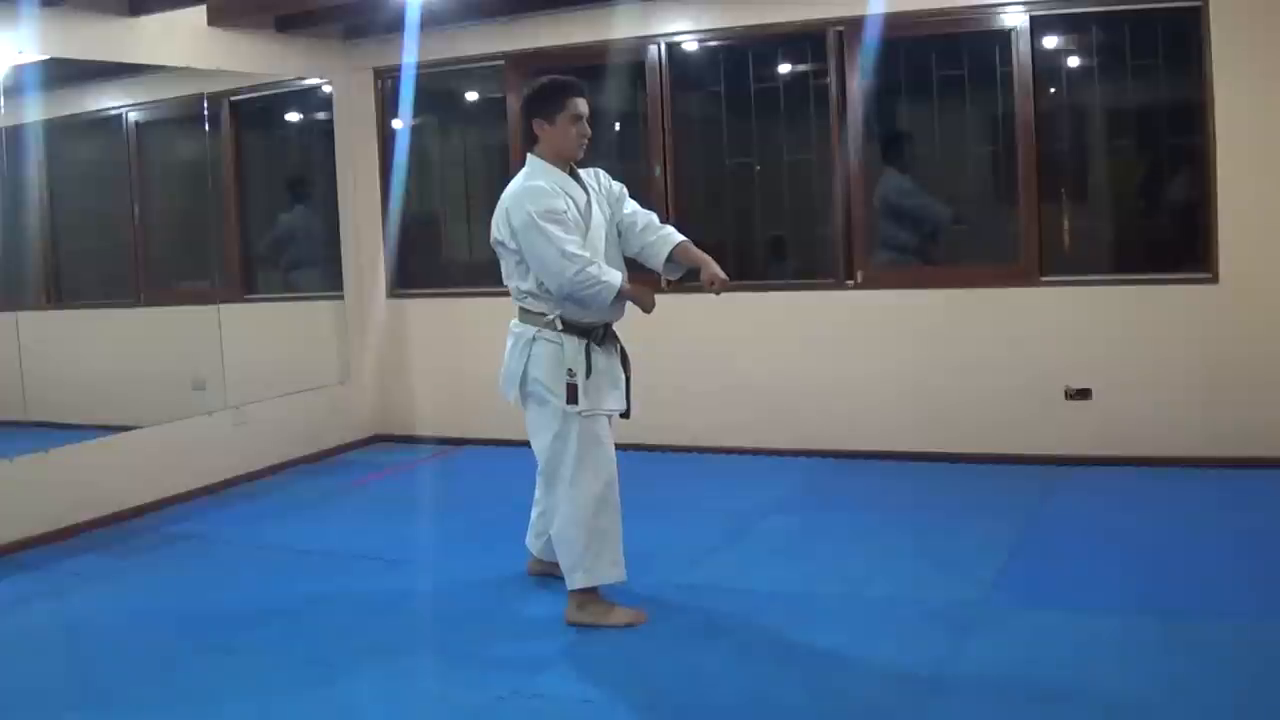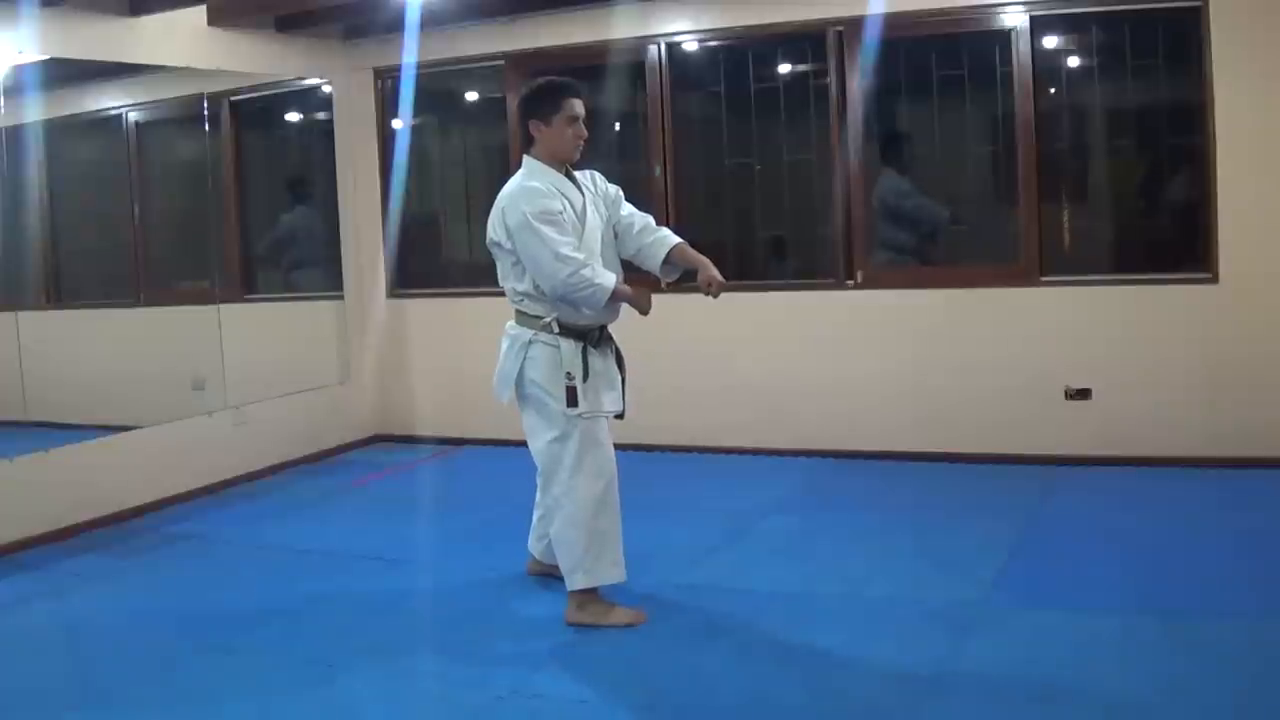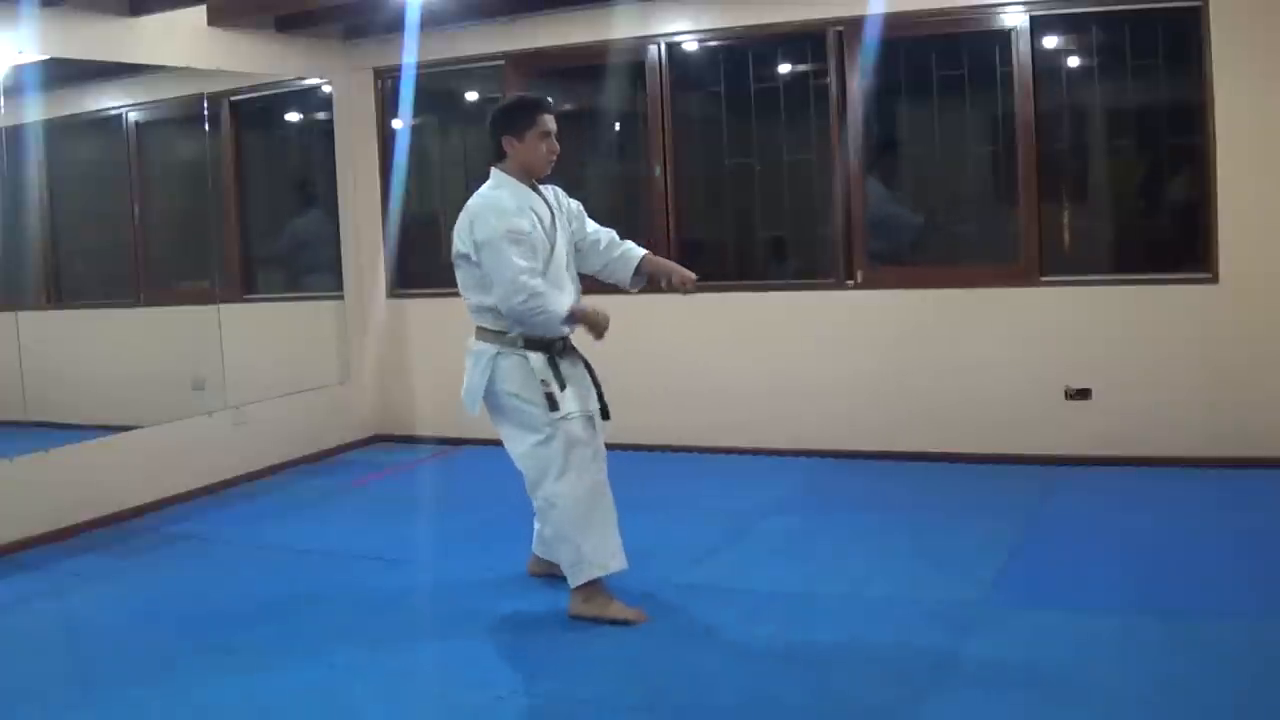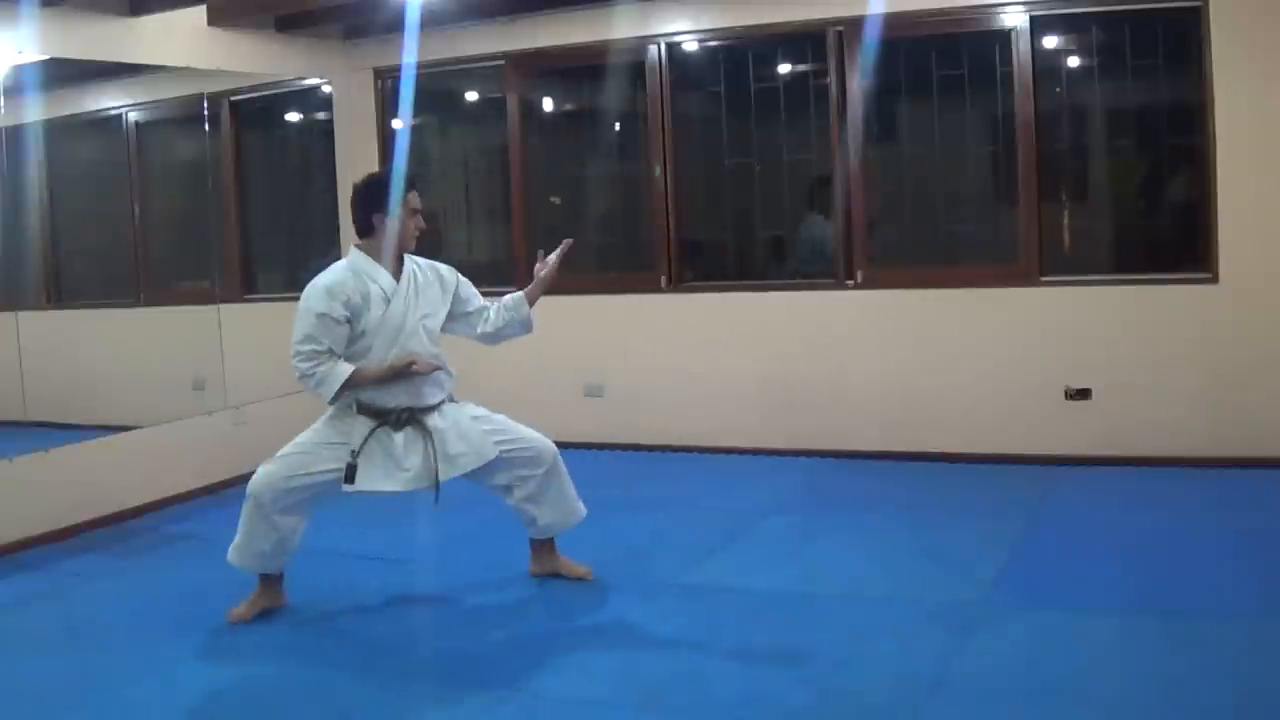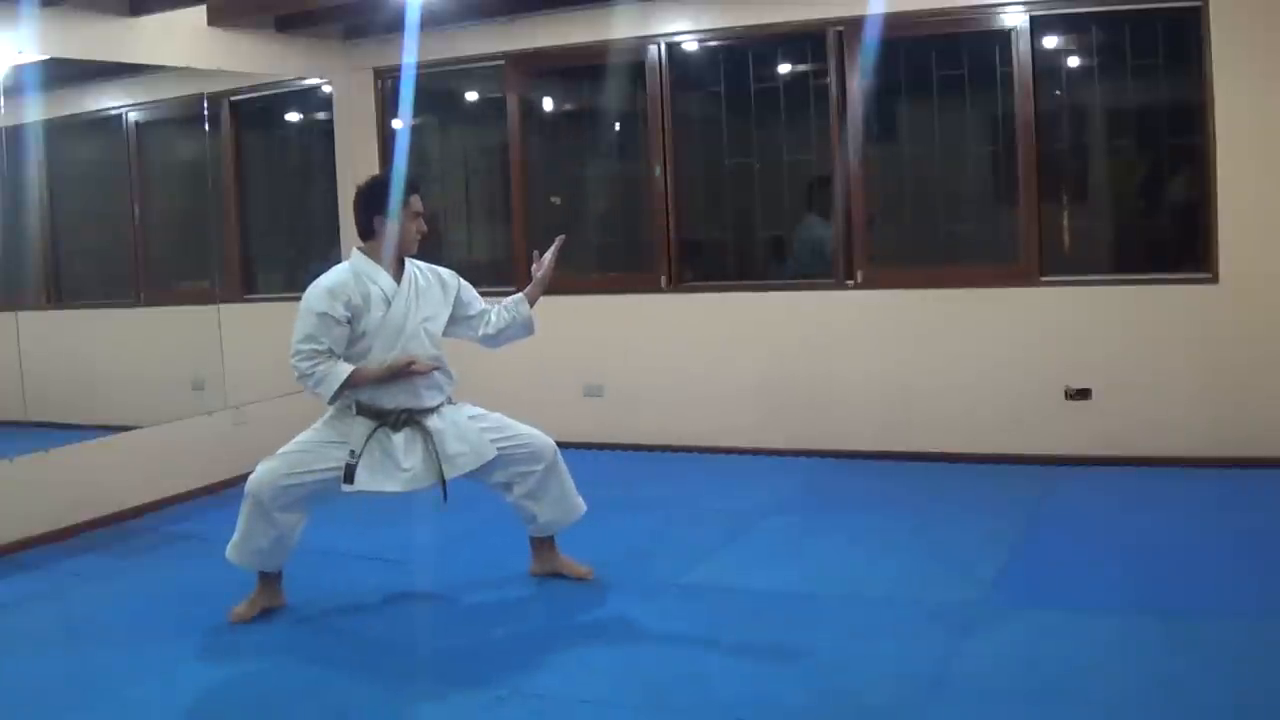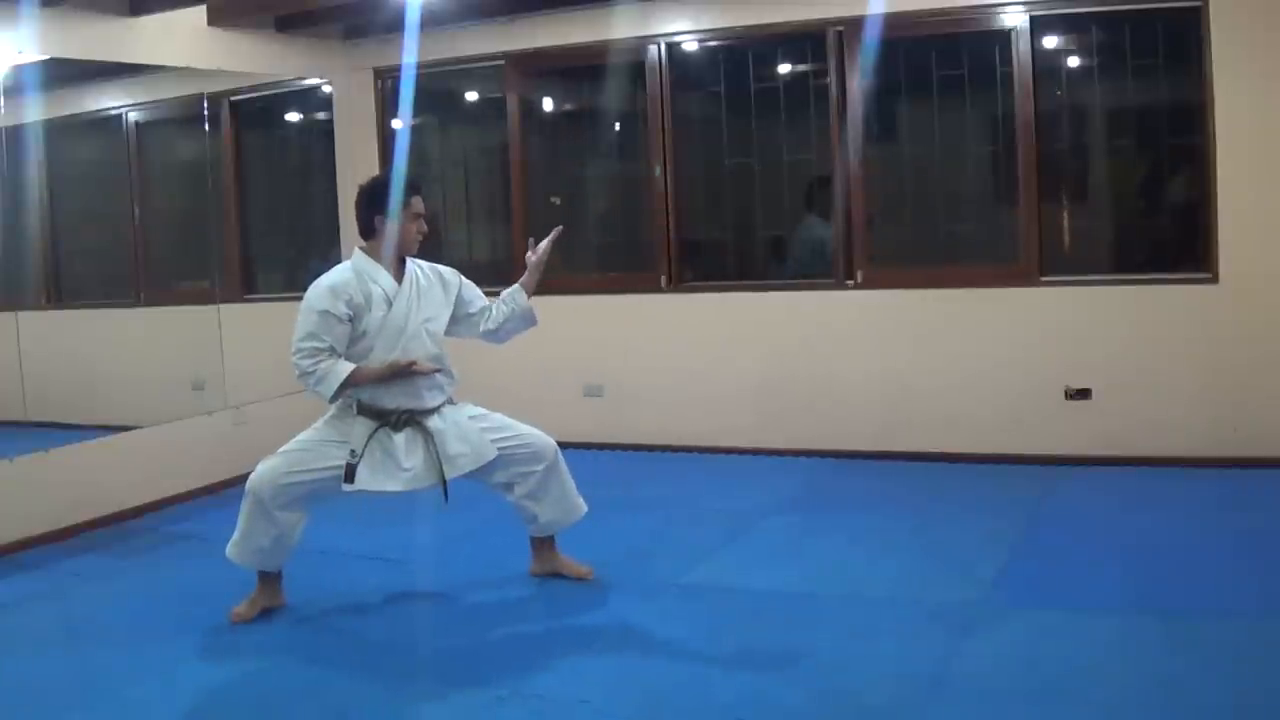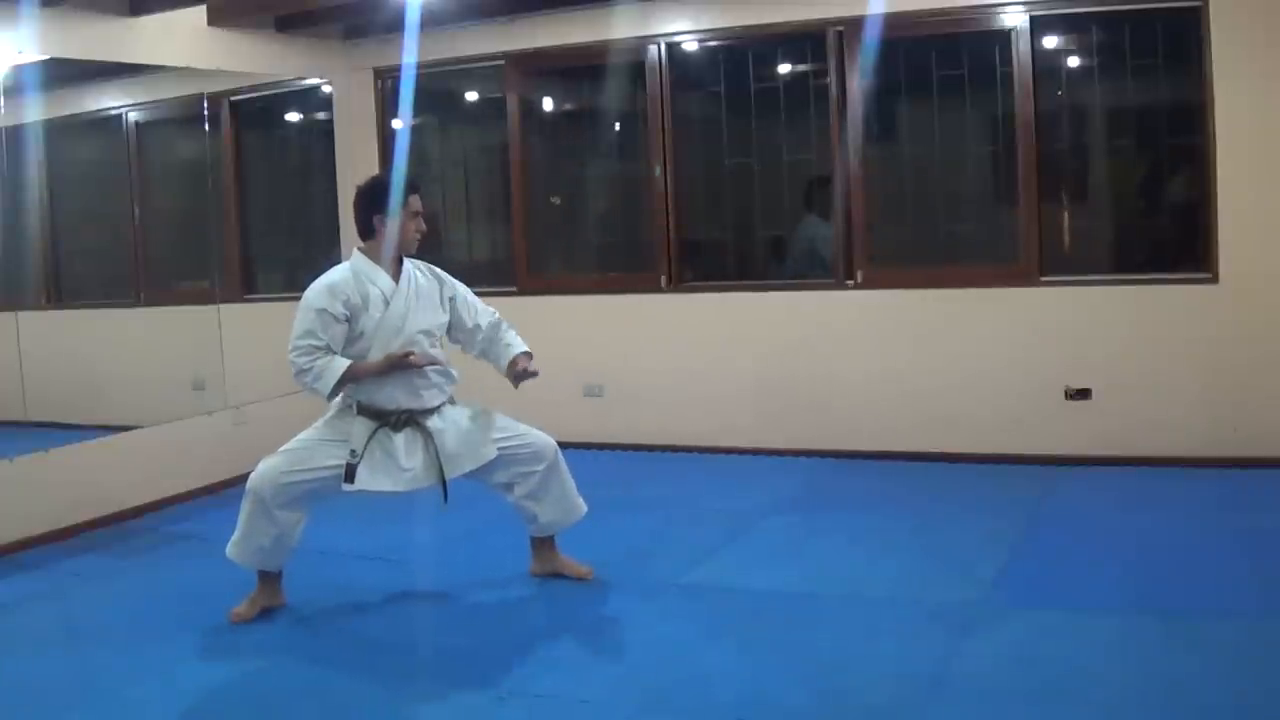
dt=0.7s
person 1, frame 1
left shoulder: (596, 183)
right shoulder: (529, 196)
left elbow: (644, 229)
right elbow: (573, 274)
left wrist: (702, 260)
right wrist: (635, 292)
left hip: (587, 346)
right hip: (554, 349)
left knee: (566, 461)
right knee: (584, 468)
left ankle: (545, 553)
right ankle: (585, 596)
person 1, frame 2
left shoulder: (591, 186)
right shoulder: (524, 198)
left elbow: (640, 232)
right elbow: (567, 276)
left wrist: (698, 262)
right wrist: (630, 294)
left hip: (583, 347)
right hip: (551, 352)
left knee: (565, 462)
right knee: (585, 468)
left ankle: (545, 555)
right ankle: (585, 597)
person 1, frame 3
left shoulder: (557, 201)
right shoulder: (494, 210)
left elbow: (601, 248)
right elbow: (521, 295)
left wrist: (666, 267)
right wrist: (584, 316)
left hip: (555, 357)
right hip: (516, 363)
left knee: (581, 460)
right knee: (576, 465)
left ankle: (550, 555)
right ankle: (590, 591)
person 1, frame 4
left shoulder: (436, 277)
right shoulder: (332, 288)
left elbow: (489, 323)
right elbow: (312, 367)
left wrist: (539, 285)
right wrist: (385, 373)
left hip: (436, 418)
right hip: (359, 424)
left knee: (536, 454)
right knee: (272, 486)
left ankle: (544, 554)
right ankle: (270, 587)
person 1, frame 5
left shoulder: (437, 281)
right shoulder: (334, 289)
left elbow: (491, 327)
right elbow: (310, 365)
left wrist: (537, 286)
right wrist: (382, 373)
left hip: (437, 420)
right hip: (360, 427)
left knee: (536, 452)
right knee: (269, 485)
left ankle: (545, 554)
right ankle: (268, 587)
person 1, frame 6
left shoulder: (439, 279)
right shoulder: (336, 288)
left elbow: (493, 322)
right elbow: (311, 363)
left wrist: (532, 274)
right wrist: (383, 373)
left hip: (439, 420)
right hip: (360, 427)
left knee: (538, 452)
right knee: (269, 482)
left ankle: (545, 554)
right ankle: (269, 586)
person 1, frame 7
left shoulder: (435, 281)
right shoulder: (334, 288)
left elbow: (486, 328)
right elbow: (307, 362)
left wrist: (518, 359)
right wrist: (378, 367)
left hip: (439, 421)
right hip: (360, 426)
left knee: (538, 452)
right knee: (270, 482)
left ankle: (545, 554)
right ankle: (269, 587)
